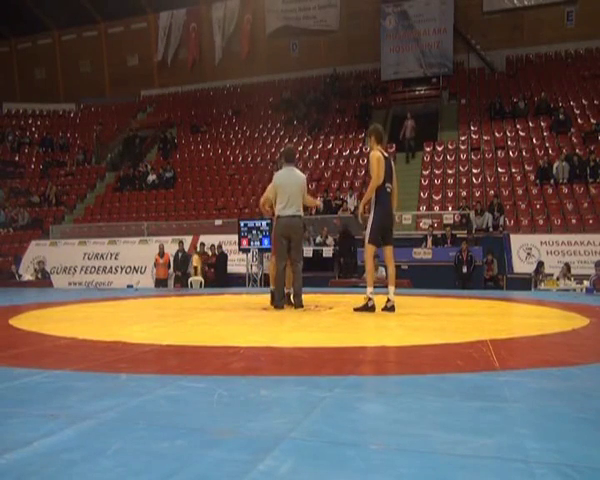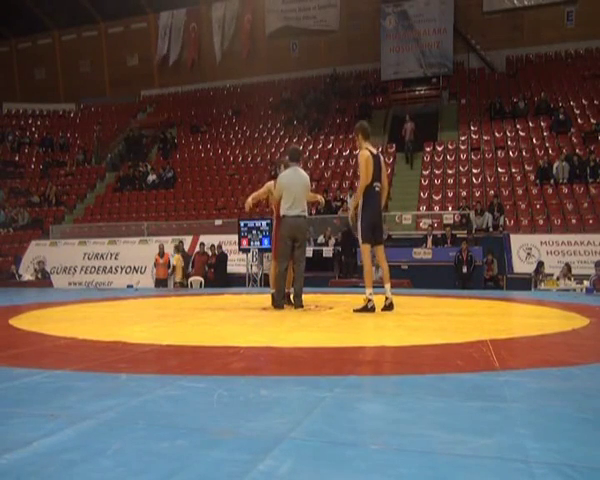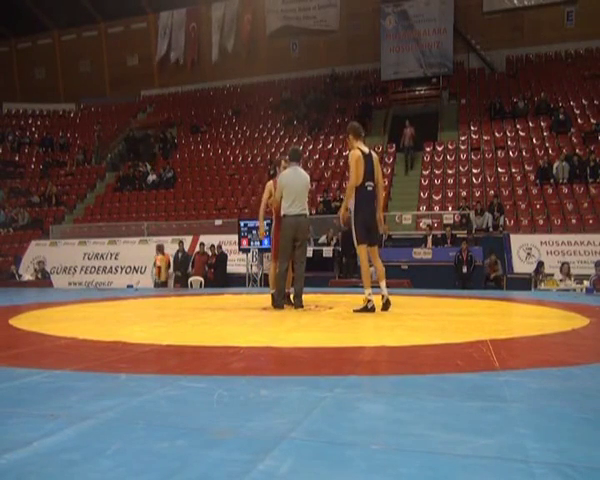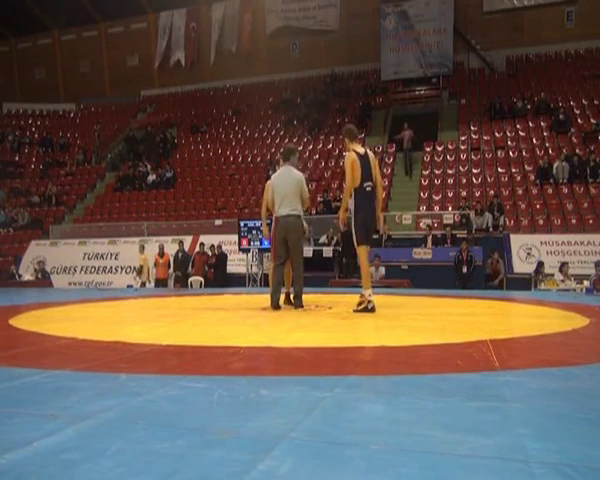
dt=0.5s
person 1, frame 1
left shoulder: (374, 154)
right shoulder: (389, 158)
left elbow: (375, 181)
left wrist: (363, 203)
left hip: (378, 208)
right hip: (388, 209)
left knee: (369, 254)
right knee: (389, 257)
left ankle: (370, 300)
right ankle: (390, 300)
person 1, frame 2
left shoulder: (363, 153)
right shoulder: (379, 156)
left elbow: (363, 182)
right elbow: (385, 186)
left wrist: (353, 205)
left hip: (366, 207)
right hip: (377, 208)
left knee: (366, 254)
right knee: (381, 255)
left ankle: (370, 300)
right ankle: (388, 297)
person 1, frame 3
left shoulder: (354, 153)
right shoulder: (373, 155)
left elbow: (353, 182)
right elbow: (380, 185)
left wrist: (344, 206)
right wrist: (380, 211)
left hip: (359, 207)
right hip: (372, 209)
left knee: (363, 256)
right knee: (375, 254)
left ankle: (369, 301)
right ankle: (385, 294)
person 1, frame 4
left shoulder: (350, 156)
right shoulder: (370, 155)
left elbow: (349, 185)
right elbow: (379, 184)
left wrist: (342, 210)
right wrist: (379, 211)
left hip: (359, 209)
right hip: (371, 209)
left knee: (362, 256)
right knee: (365, 254)
left ankle: (369, 301)
right ankle: (365, 295)
person 2, frame 1
left shoulder: (278, 176)
right shoulder: (302, 177)
left elbow: (272, 199)
right wrist: (316, 202)
left hip: (281, 220)
right hip: (296, 220)
left knee: (281, 261)
right knee: (297, 262)
left ankle: (279, 300)
right ankle: (297, 299)
person 2, frame 2
left shoulder: (282, 176)
right shoulder: (306, 177)
left elbow: (276, 198)
right wrist: (316, 197)
left hip: (287, 220)
right hip: (301, 220)
left knee: (283, 261)
right knee: (299, 262)
left ankle: (279, 300)
right ankle: (298, 299)
person 2, frame 3
left shoulder: (283, 176)
right shoulder: (306, 177)
left elbow: (277, 200)
left wrist: (274, 206)
left hip: (287, 220)
right hip: (302, 219)
left knee: (283, 261)
right knee: (300, 262)
left ankle: (279, 299)
right ankle: (298, 299)
person 2, frame 4
left shoulder: (274, 177)
right shoulder: (298, 175)
left elbow: (270, 203)
right elbow: (306, 201)
left hip: (280, 221)
right hip: (294, 220)
left knee: (279, 262)
right knee: (297, 262)
left ankle: (275, 299)
right ankle: (298, 300)
person 3, frame 1
left shoulder: (294, 187)
right shoulder: (273, 186)
left elbow: (305, 199)
right elbow: (262, 202)
left wrist: (315, 202)
right wrist: (265, 207)
left hip: (292, 224)
right hip: (279, 224)
left knee: (290, 260)
right knee: (275, 258)
left ankle: (287, 294)
right ankle: (273, 291)
person 3, frame 2
right shoulder: (271, 185)
right elbow: (257, 195)
left wrist: (316, 196)
right wrist: (250, 199)
right hip: (278, 224)
left knee: (289, 262)
right knee: (275, 261)
left ankle: (287, 295)
right ankle: (274, 295)
person 3, frame 3
right shoulder: (271, 184)
right elbow: (263, 205)
right wrist: (261, 224)
right hip: (278, 224)
right knee: (275, 261)
left ankle: (287, 295)
right ankle: (273, 295)
person 3, frame 4
right shoulder: (271, 183)
right elbow: (265, 205)
right wrist: (264, 225)
right hip: (277, 223)
left knee: (288, 262)
right knee: (275, 261)
left ankle: (287, 295)
